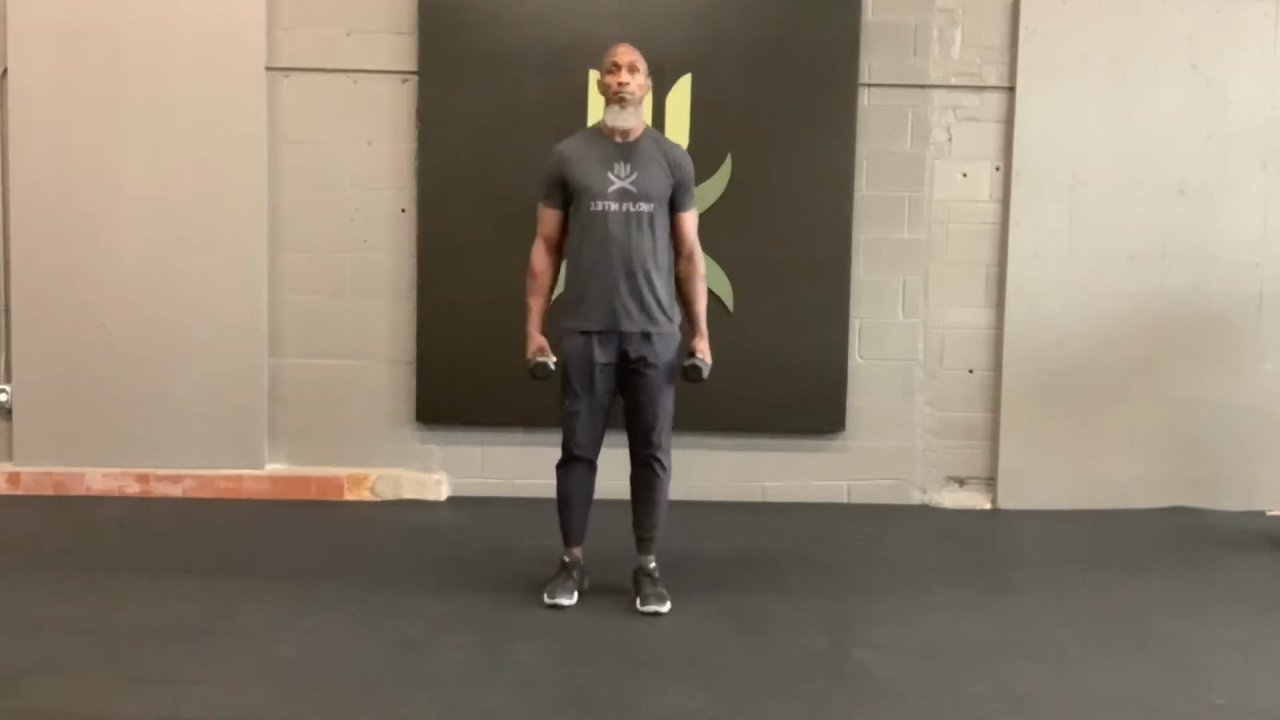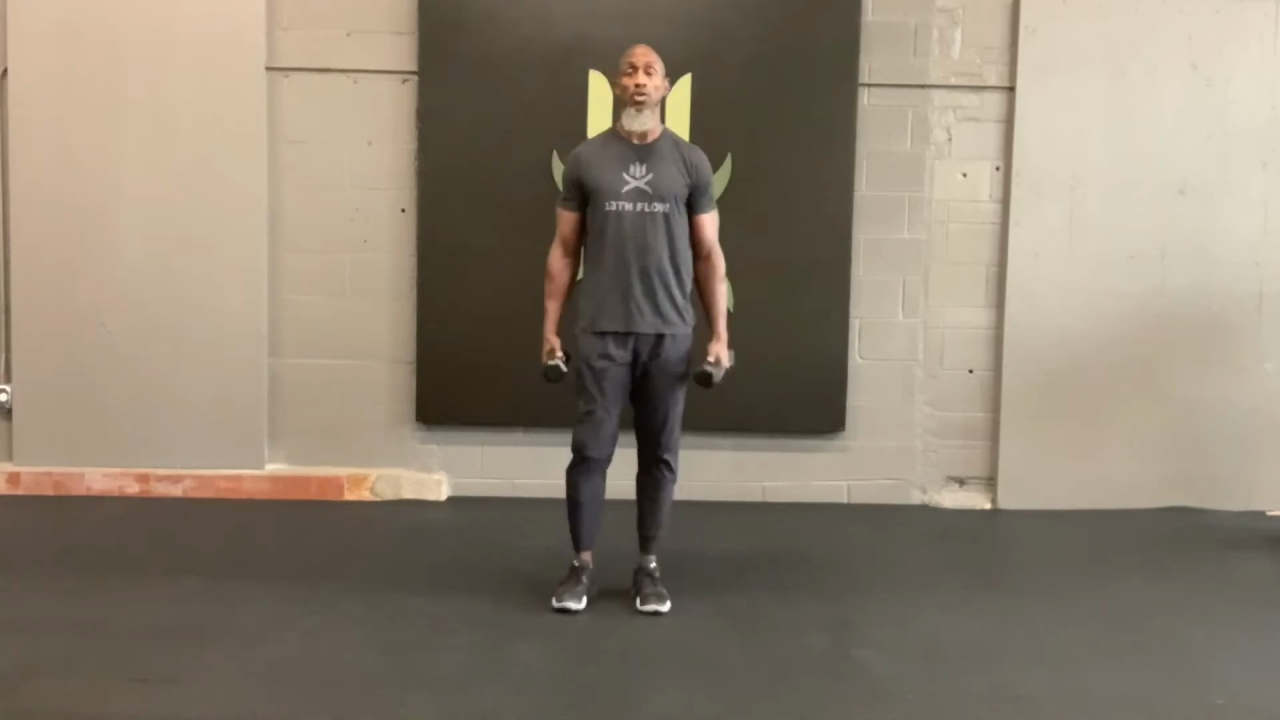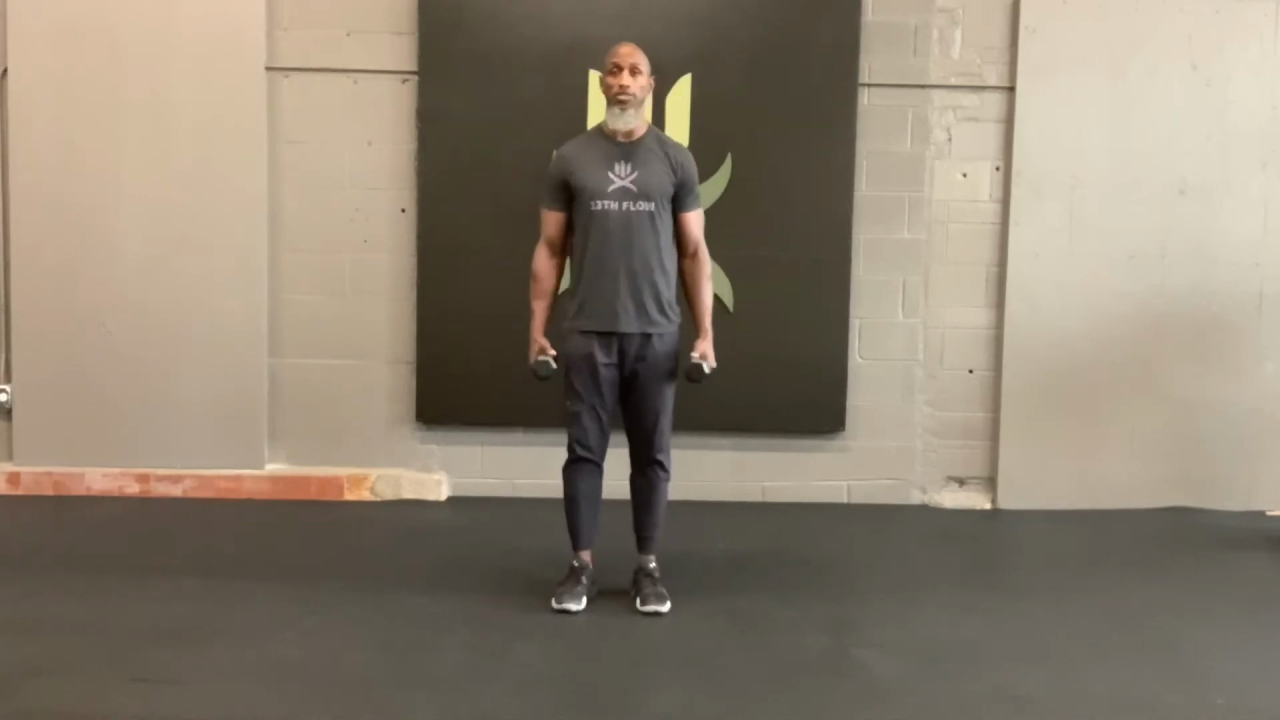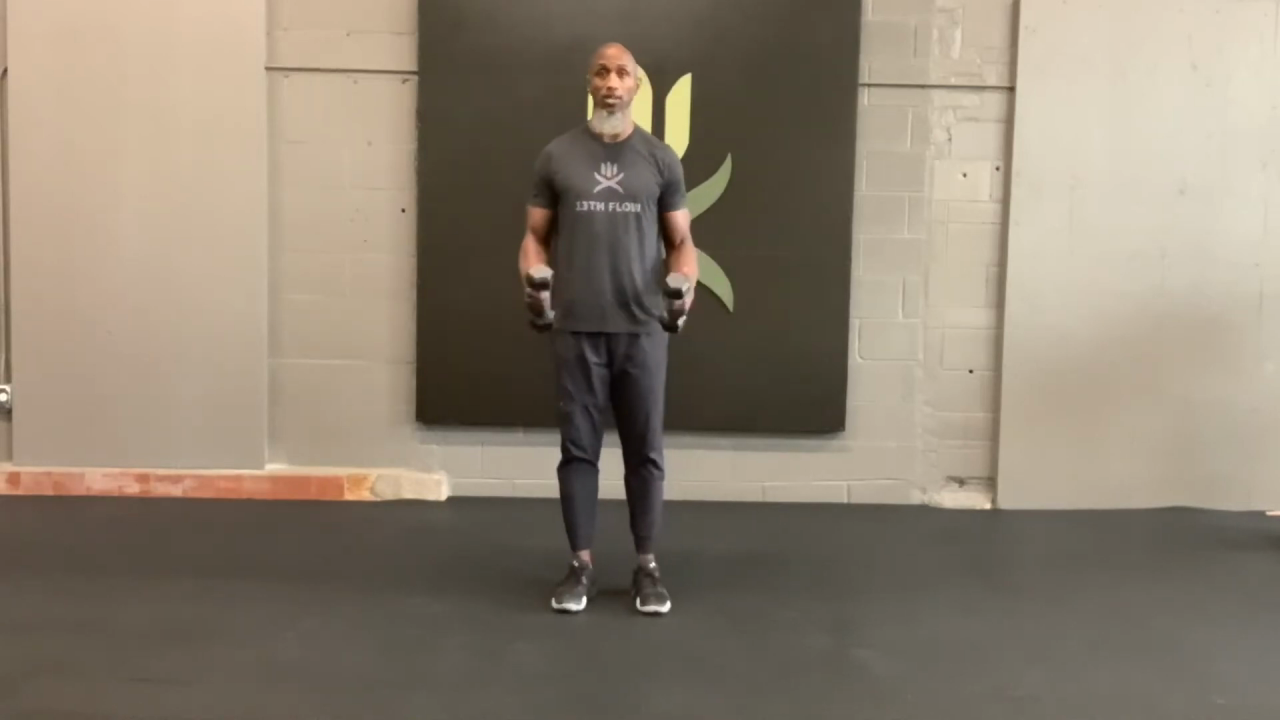
dt=0.5s
person 1, frame 1
left shoulder: (673, 160)
right shoulder: (568, 156)
left elbow: (688, 251)
right elbow: (546, 247)
left wrist: (700, 332)
right wrist: (534, 326)
left hip: (655, 332)
right hip: (585, 332)
left knee: (652, 453)
right knee: (578, 450)
left ankle: (647, 565)
right ankle: (572, 560)
person 1, frame 2
left shoulder: (690, 161)
right shoulder: (586, 158)
left elbow: (709, 253)
right elbow: (565, 250)
left wrist: (720, 334)
right wrist: (550, 327)
left hip: (669, 333)
right hip: (601, 332)
left knee: (659, 454)
right knee: (590, 450)
left ankle: (647, 566)
right ankle: (582, 564)
person 1, frame 3
left shoulder: (675, 159)
right shoulder: (571, 158)
left elbow: (694, 251)
right elbow: (550, 249)
left wrist: (704, 333)
right wrist: (537, 327)
left hip: (656, 333)
right hip: (587, 332)
left knee: (652, 454)
right knee: (584, 451)
left ankle: (647, 566)
right ankle: (581, 564)
person 1, frame 4
left shoulder: (660, 159)
right shoulder: (557, 156)
left elbow: (680, 239)
right elbow: (536, 235)
left wrist: (685, 283)
right wrist: (532, 280)
left hip: (641, 328)
right hip: (576, 328)
left knee: (644, 450)
right knee: (578, 448)
left ankle: (646, 565)
right ankle: (580, 564)
